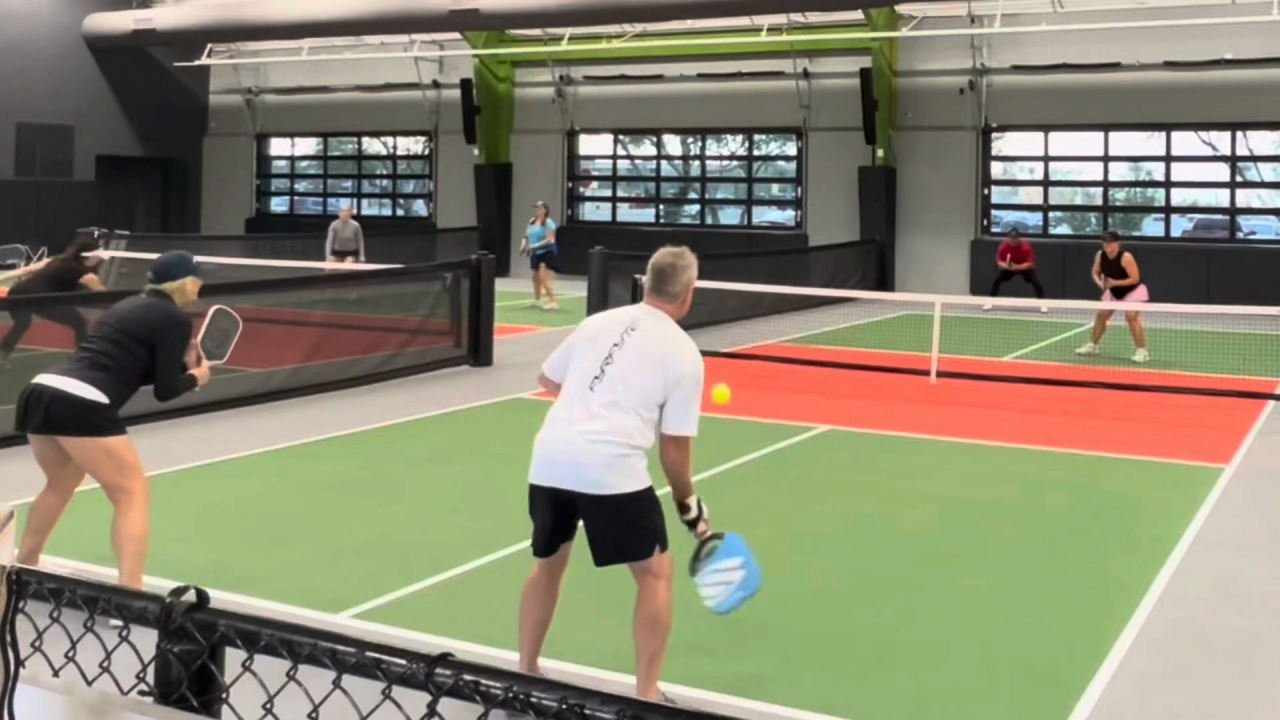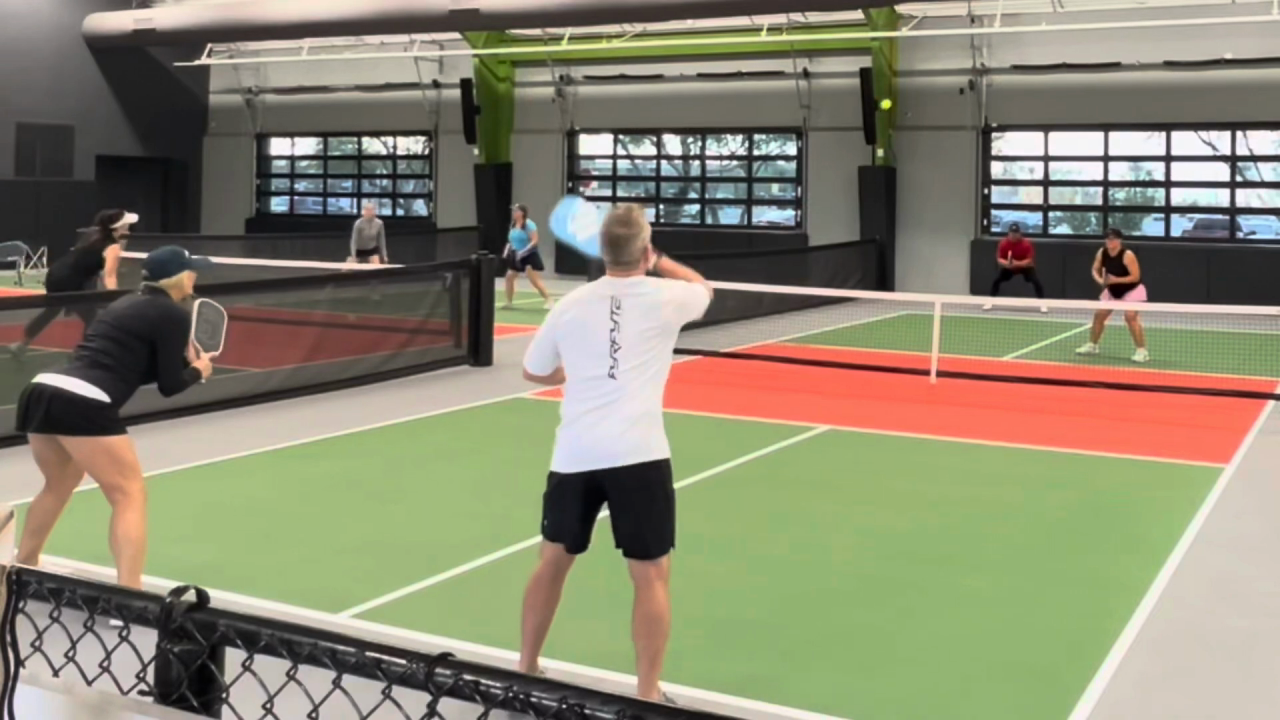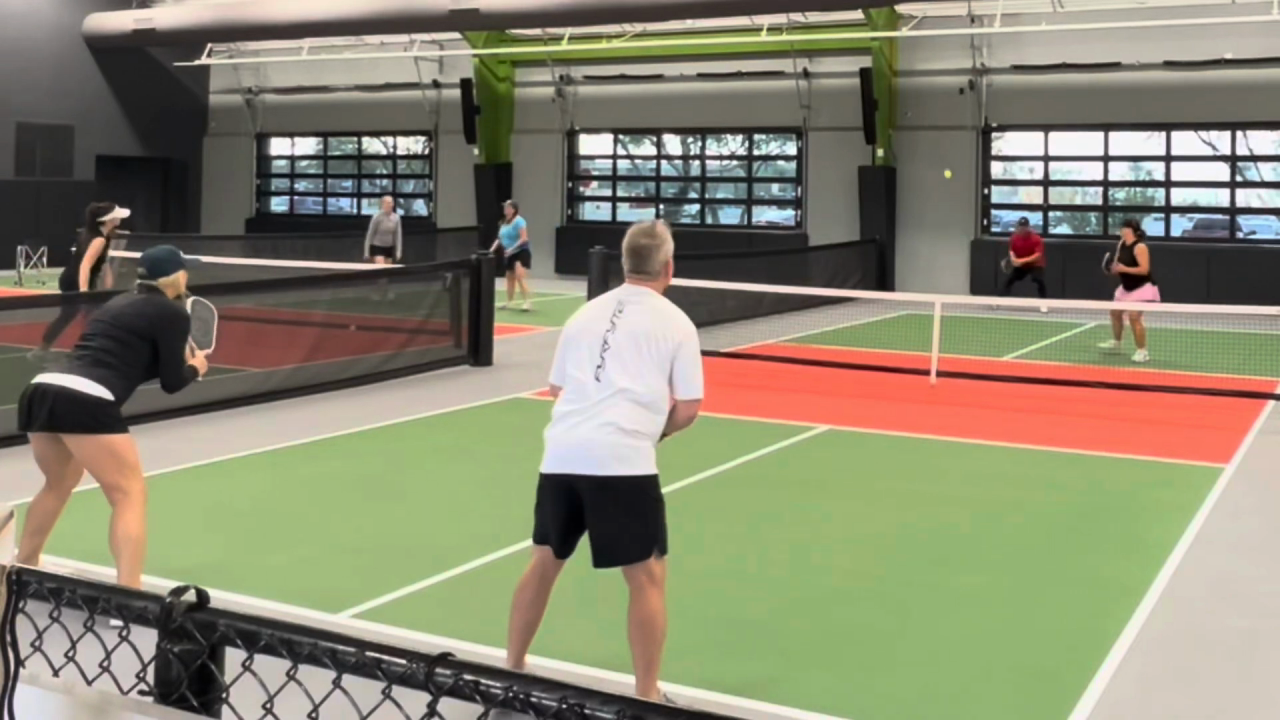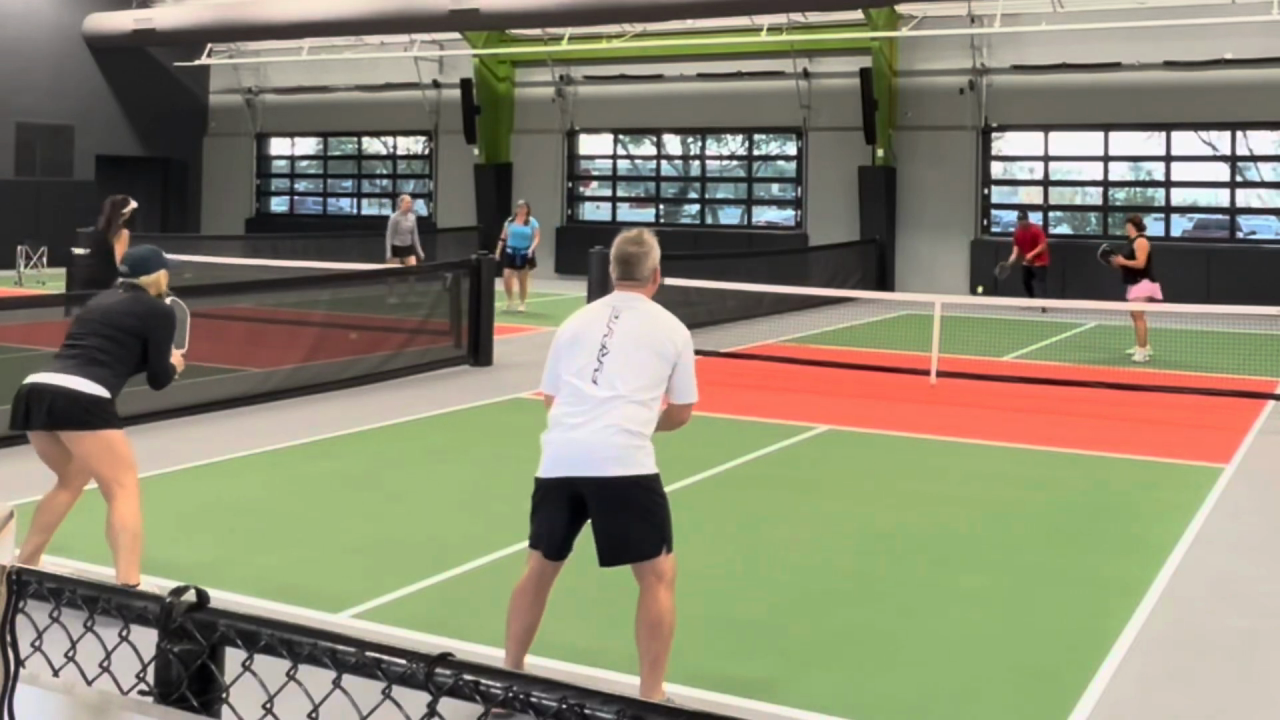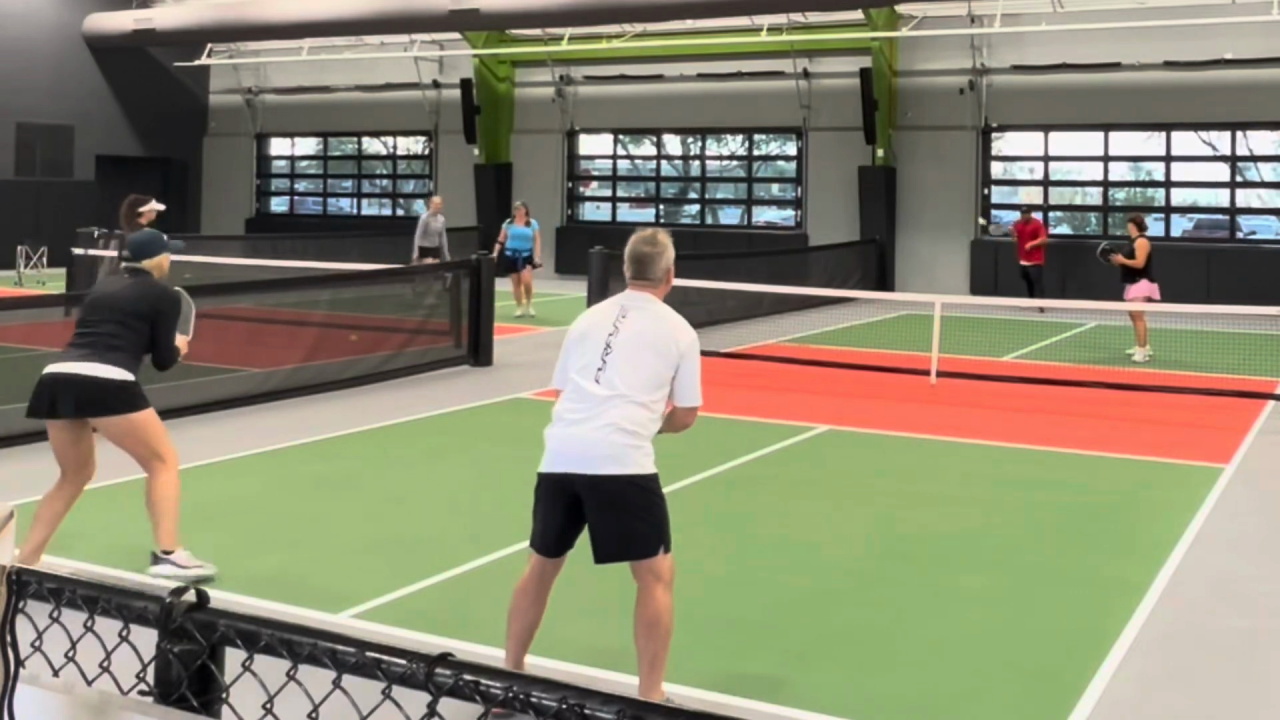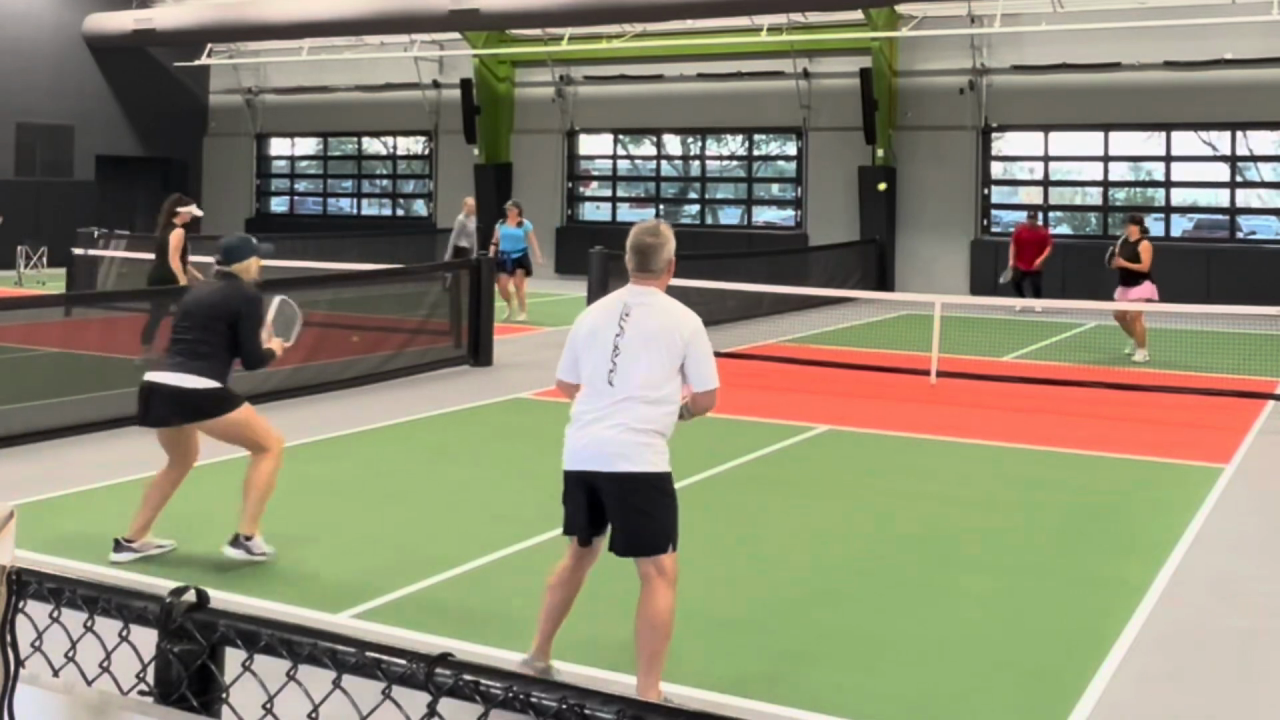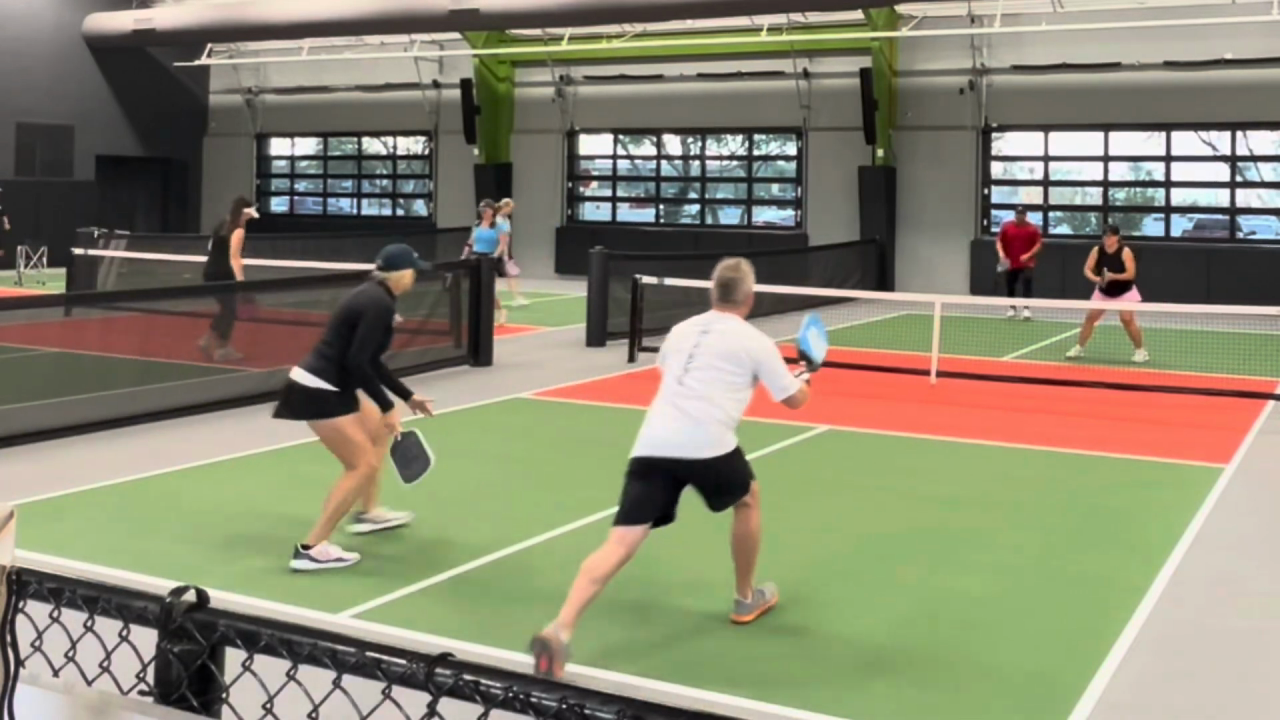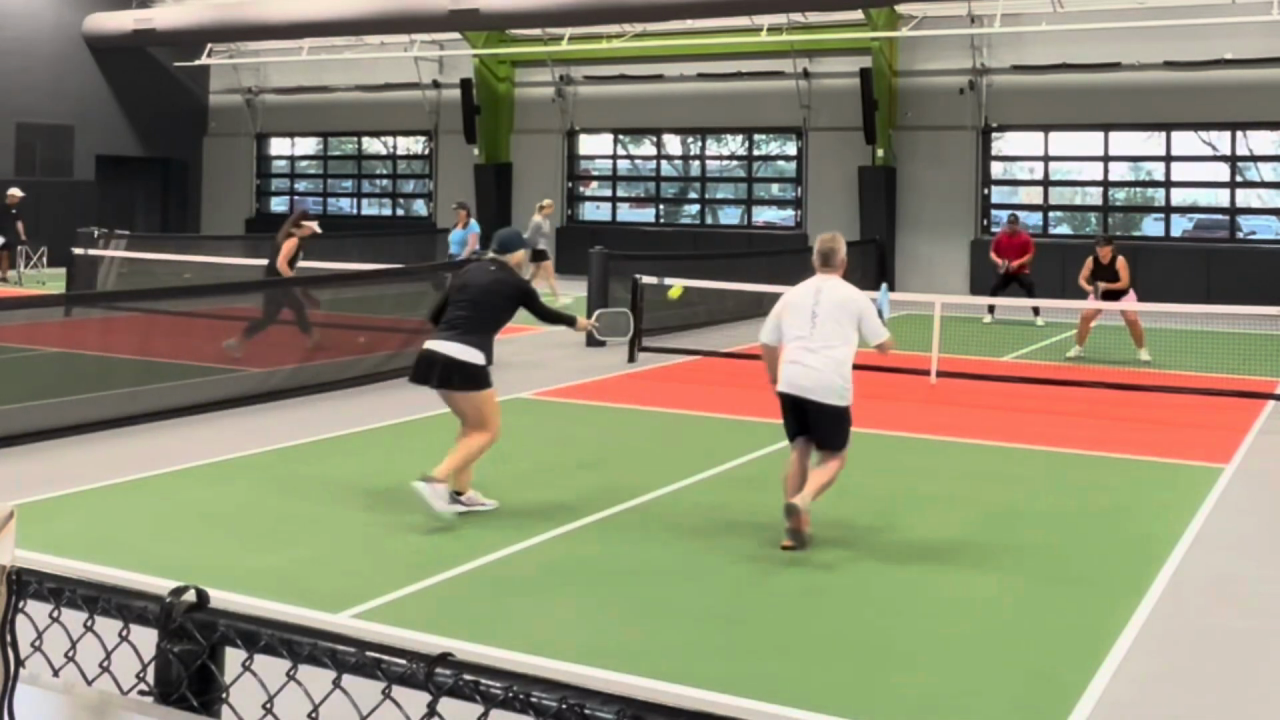
dt=0.5s
person 1, frame 1
left shoulder: (600, 321)
right shoulder: (684, 357)
left elbow: (548, 381)
right elbow: (674, 447)
right wrist: (687, 502)
left hip: (549, 461)
right hip: (610, 471)
left knee: (547, 564)
right knee: (655, 575)
left ankle: (524, 675)
right ankle: (647, 697)
person 1, frame 2
left shoulder: (569, 306)
right shoulder: (666, 300)
left elbow: (535, 371)
right elbow: (703, 288)
right wrist: (659, 261)
left hip: (574, 453)
right hip: (638, 456)
left knee: (553, 562)
right knee: (651, 576)
left ankle: (526, 672)
right ankle: (648, 697)
person 1, frame 3
left shoulder: (586, 314)
right shoulder: (676, 324)
right elbow: (687, 410)
left hip: (561, 455)
right hip: (622, 462)
left knee: (544, 561)
right knee: (647, 577)
left ankle: (511, 673)
right ankle: (646, 699)
person 1, frame 4
left shoulder: (575, 322)
right shoulder: (671, 329)
right elbow: (680, 413)
left hip: (559, 459)
right hip: (624, 464)
left knee: (540, 567)
right knee: (658, 576)
right ankle: (650, 699)
person 1, frame 5
left shoulder: (589, 318)
right shoulder: (678, 330)
right elbow: (684, 417)
left hip: (561, 456)
right hip: (621, 462)
left knee: (542, 565)
right knee: (656, 575)
left ankle: (509, 677)
right ankle: (650, 700)
person 1, frame 6
left shoulder: (592, 314)
right shoulder: (683, 320)
left elbow: (566, 385)
right elbow: (705, 400)
right wrist: (676, 409)
left hip: (581, 454)
right hip: (637, 459)
left knee: (580, 554)
right knee: (659, 574)
left ankle: (536, 662)
right ankle: (647, 700)
person 1, frame 7
left shoulder: (681, 330)
right shoulder: (755, 342)
right elbow: (794, 399)
right wrist: (802, 374)
left hip: (651, 445)
right hip: (707, 447)
left knee: (619, 544)
right knee: (747, 503)
left ankle: (556, 633)
right ankle: (746, 599)
person 1, frame 8
left shoulder: (791, 296)
right shoulder: (856, 297)
left elbow: (767, 344)
right elbow: (884, 346)
left wrist: (775, 379)
right wrist: (881, 325)
left hip: (791, 384)
right hip: (830, 388)
left knee: (800, 452)
right knee: (832, 460)
left ankle: (793, 529)
right ankle: (800, 504)
person 2, frame 1
left shoulder: (131, 305)
right shoulder: (175, 319)
right elbow: (164, 391)
left wrist: (184, 364)
right wrist: (195, 377)
left hip: (39, 393)
right hip: (82, 406)
left knee: (62, 483)
right knee: (132, 494)
person 2, frame 2
left shoulder: (128, 303)
right shoulder: (173, 314)
right elbow: (168, 386)
left wrist: (183, 359)
right wrist: (198, 369)
left hip: (40, 391)
right hip: (83, 404)
left knee: (60, 483)
right knee: (129, 494)
person 2, frame 3
left shoulder: (120, 302)
right shoulder: (172, 313)
right elbow: (171, 383)
left wrist: (177, 358)
right wrist: (195, 367)
left hip: (40, 391)
right hip: (85, 402)
left knee: (60, 483)
right knee: (129, 494)
person 2, frame 4
left shoulder: (101, 300)
right shoulder: (158, 311)
right elbow: (158, 379)
left wrist: (158, 359)
right wrist: (174, 365)
left hip: (34, 390)
right hip: (80, 399)
left knee: (72, 479)
right knee: (123, 489)
left ankle: (23, 569)
right ankle: (127, 590)
person 2, frame 5
left shoulder: (104, 286)
right shoulder: (164, 295)
right elbow: (162, 361)
left wrist: (163, 342)
right wrist: (178, 348)
left hip: (57, 379)
right hip: (106, 384)
left knee: (74, 476)
right knee: (163, 462)
left ankle: (25, 567)
right ankle: (168, 554)
person 2, frame 6
left shoulder: (197, 291)
right shoulder: (247, 297)
right elbow: (250, 360)
left wrist: (258, 345)
right wrist: (271, 350)
left hip: (157, 385)
right hip: (198, 391)
left knee: (181, 461)
right knee: (270, 446)
left ankle: (131, 541)
right ankle: (246, 537)
person 2, frame 7
left shoulder: (372, 296)
right shoulder: (379, 306)
left elbow: (369, 362)
right elbow: (359, 363)
left wrist: (407, 396)
right wrist: (388, 407)
left hip: (328, 385)
right hip: (321, 391)
left knee: (382, 432)
right knee: (364, 466)
left ankle: (367, 513)
right ankle: (311, 549)
person 2, frame 8
left shoulder: (469, 271)
right shoulder: (516, 285)
left elbow: (436, 315)
right elbow: (545, 314)
right wrist: (576, 322)
left hip: (434, 352)
right hip: (465, 359)
left knee: (472, 426)
right knee: (487, 432)
left ankle: (460, 493)
right ankle: (435, 479)
